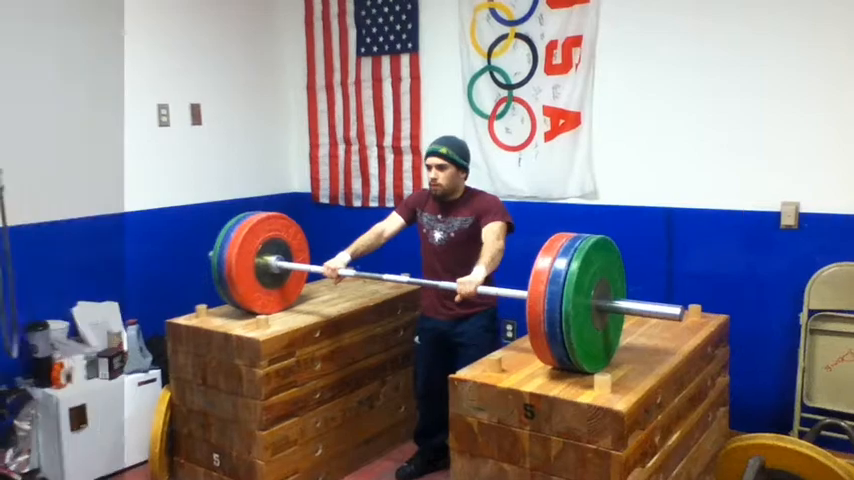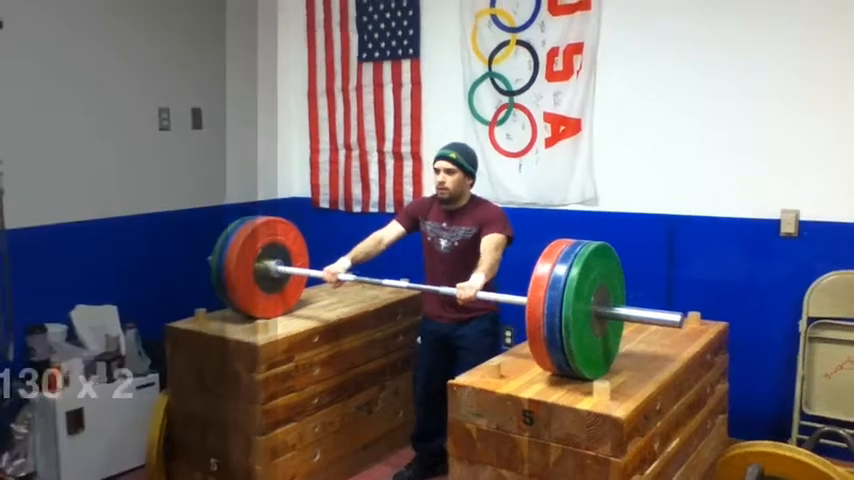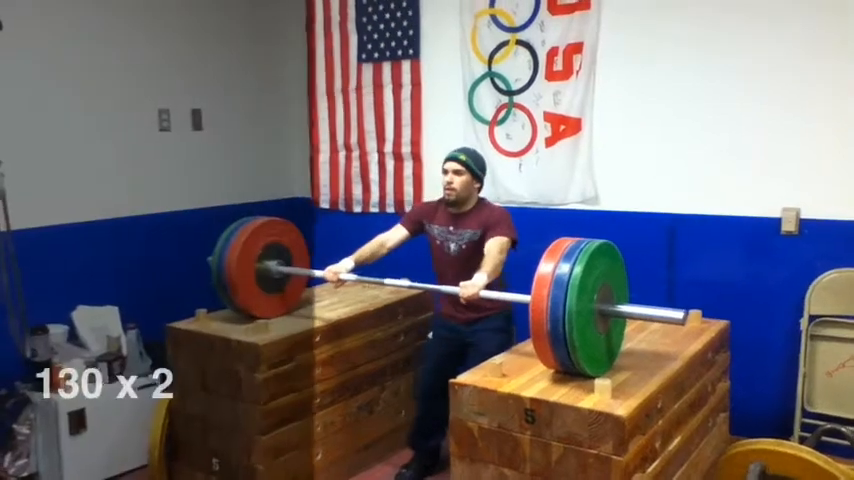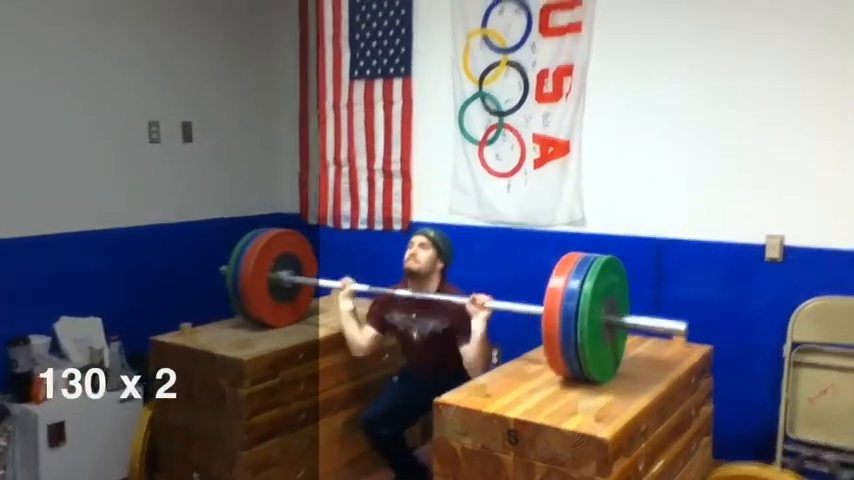
dt=0.5s
person 1, frame 1
left shoulder: (486, 205)
right shoulder: (420, 201)
left elbow: (494, 241)
right elbow: (383, 230)
left wrist: (478, 275)
right wrist: (345, 256)
left hip: (475, 319)
right hip: (432, 316)
right knee: (427, 388)
right ankle: (431, 451)
person 1, frame 2
left shoulder: (489, 214)
right shoulder: (422, 208)
left elbow: (491, 252)
right elbow: (384, 236)
left wrist: (476, 282)
right wrist: (345, 262)
left hip: (476, 323)
right hip: (434, 320)
right knee: (427, 392)
person 1, frame 3
left shoulder: (495, 216)
right shoulder: (429, 212)
left elbow: (496, 253)
right elbow: (387, 240)
left wrist: (480, 280)
right wrist: (349, 263)
left hip: (490, 323)
right hip: (448, 319)
right knee: (429, 387)
person 1, frame 4
left shoulder: (457, 305)
right shoulder: (389, 300)
left elbow: (477, 372)
right elbow: (360, 347)
left wrist: (480, 320)
right wrist: (346, 302)
left hip: (457, 384)
right hip: (416, 378)
right knee: (375, 421)
